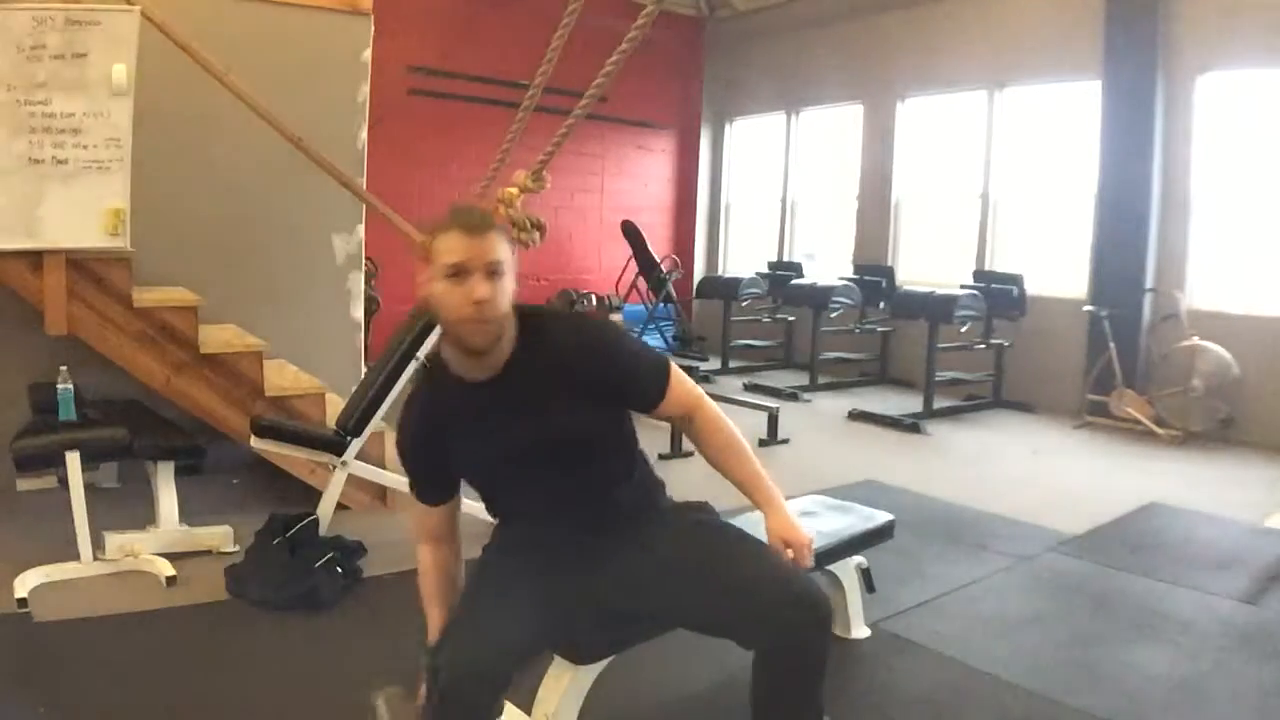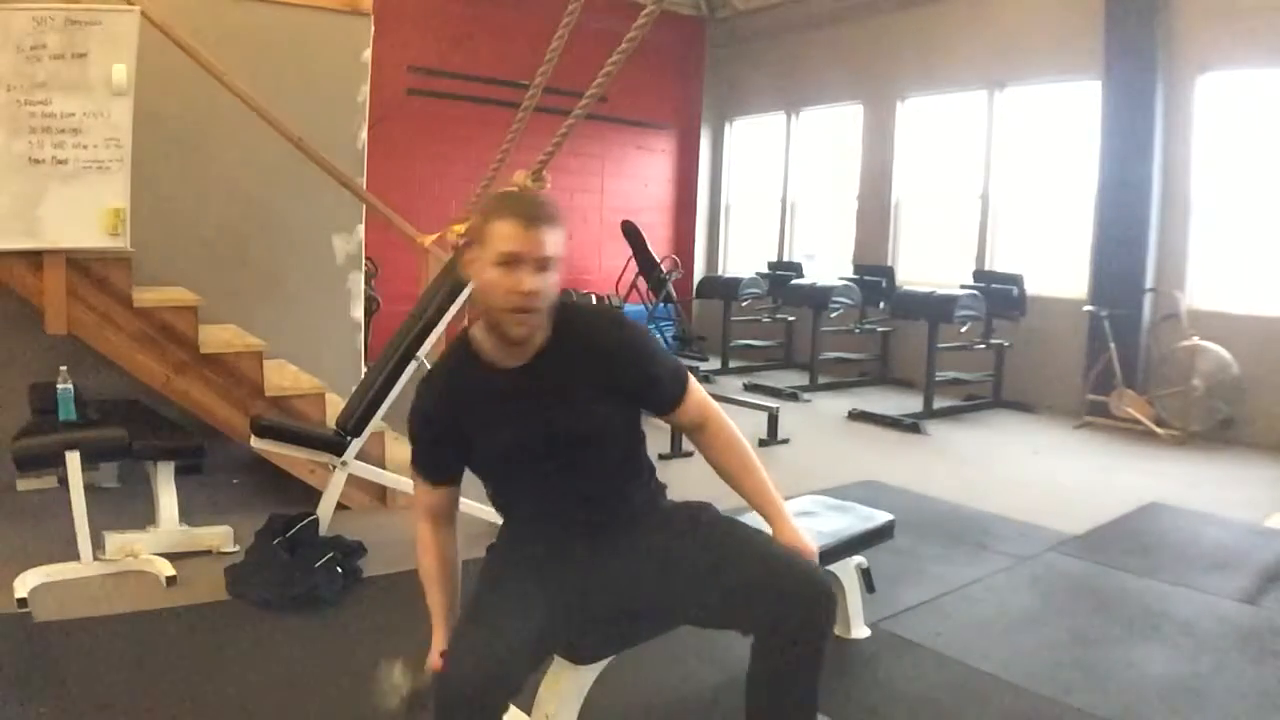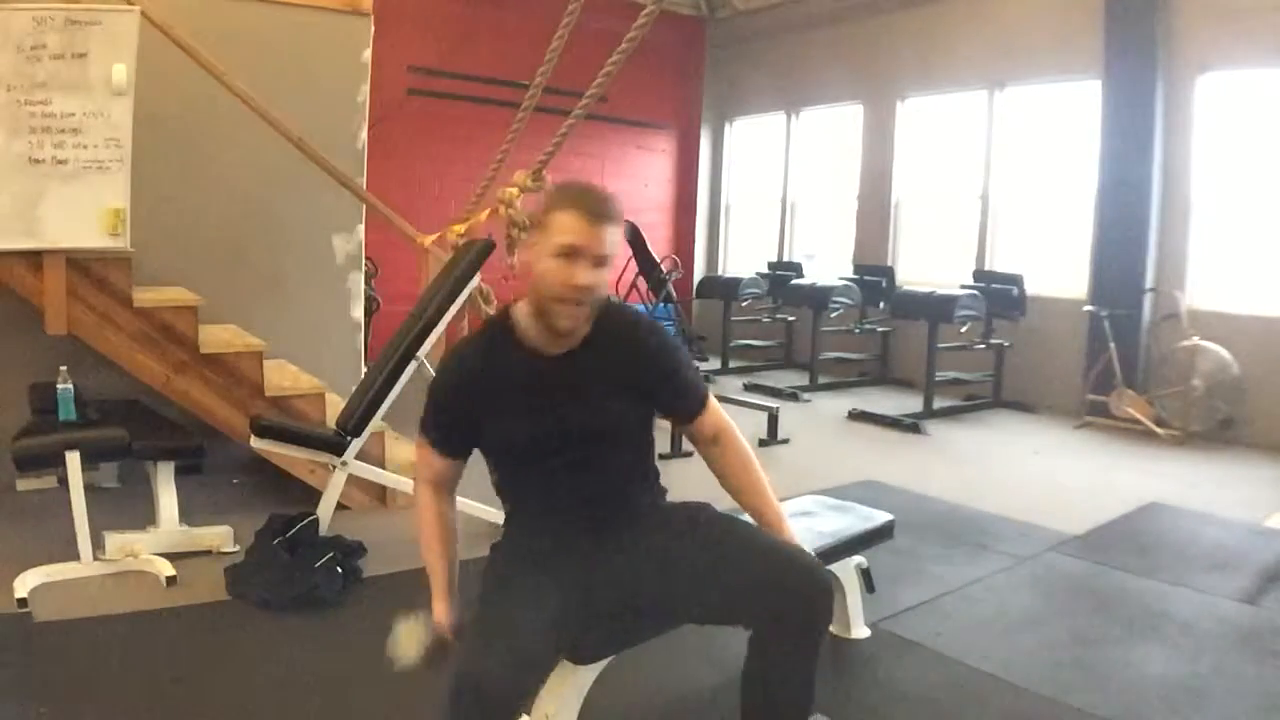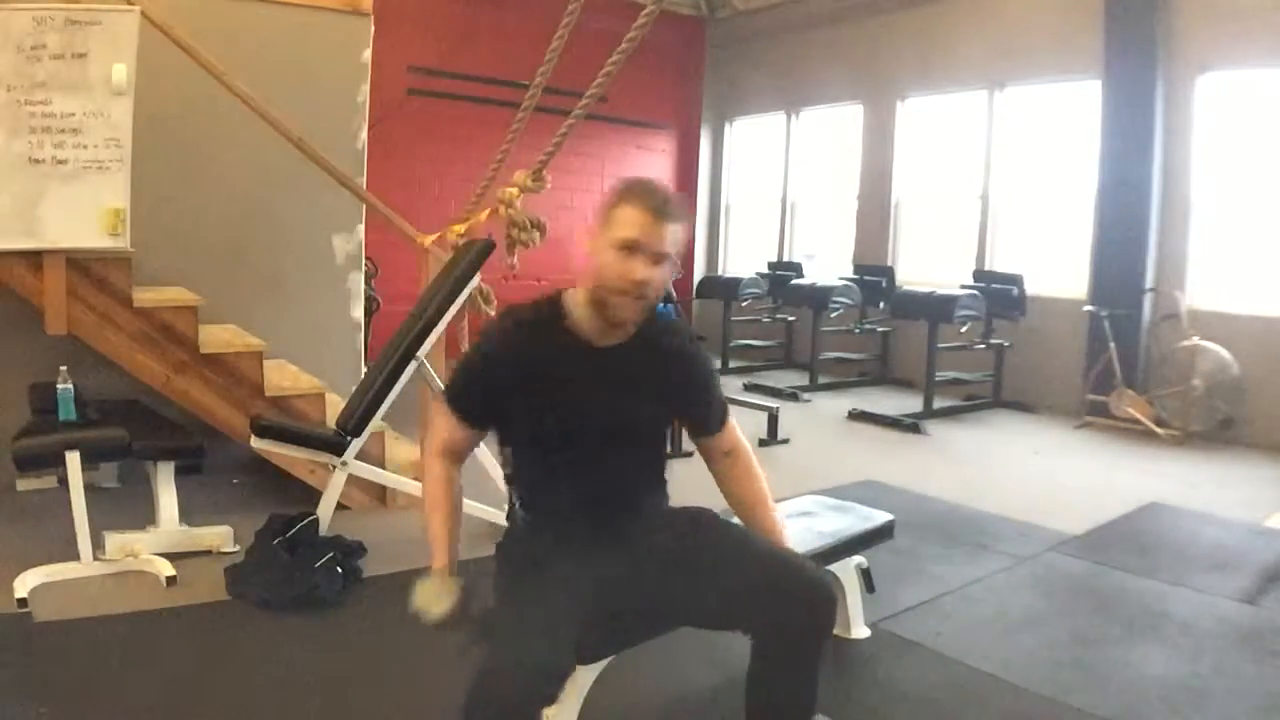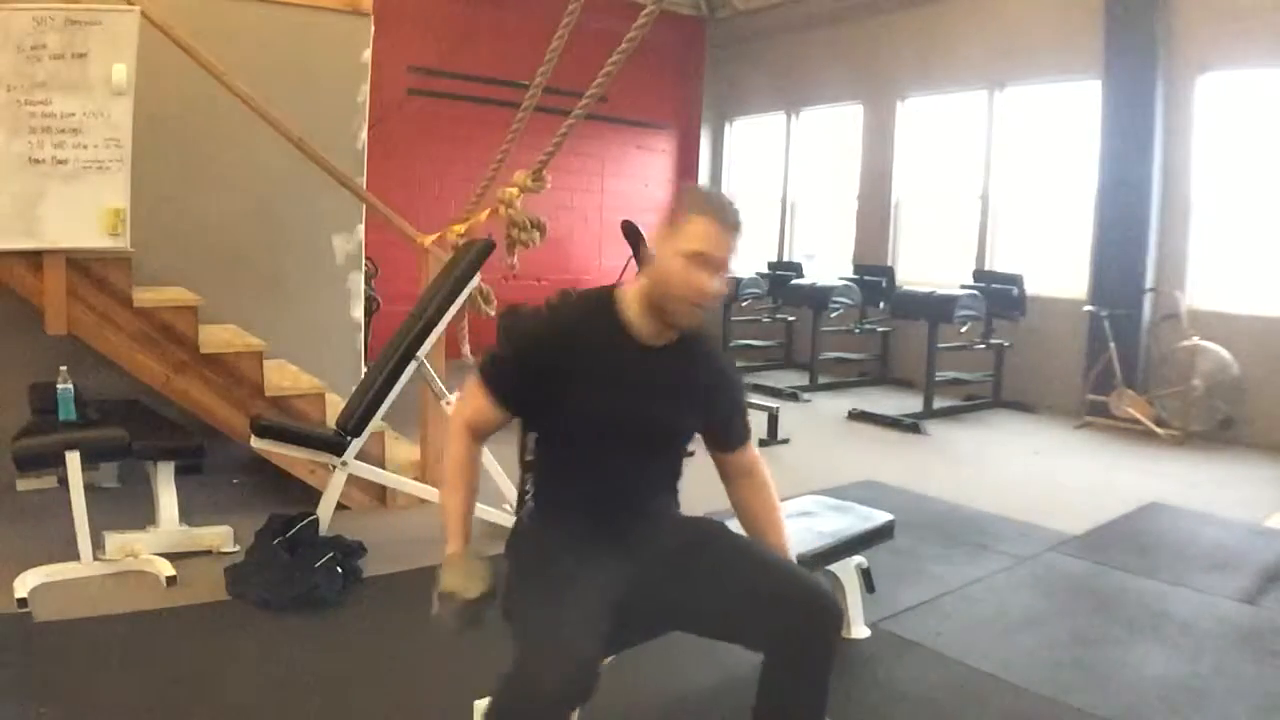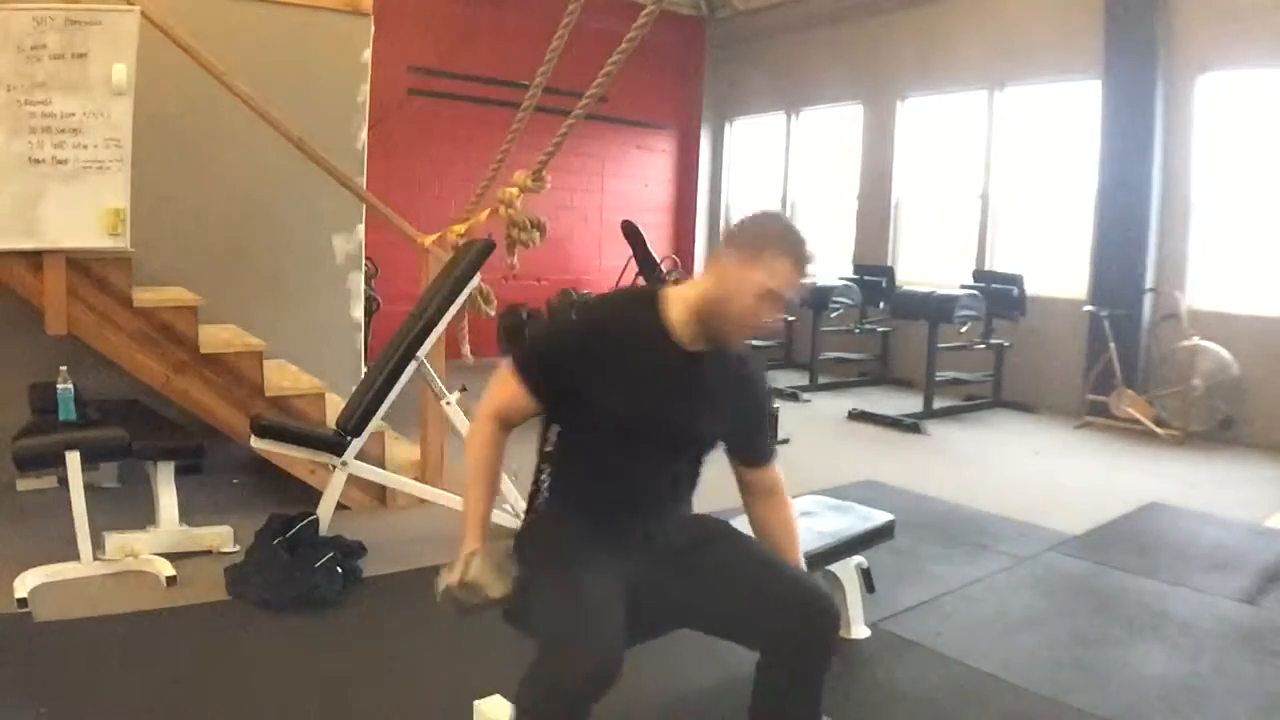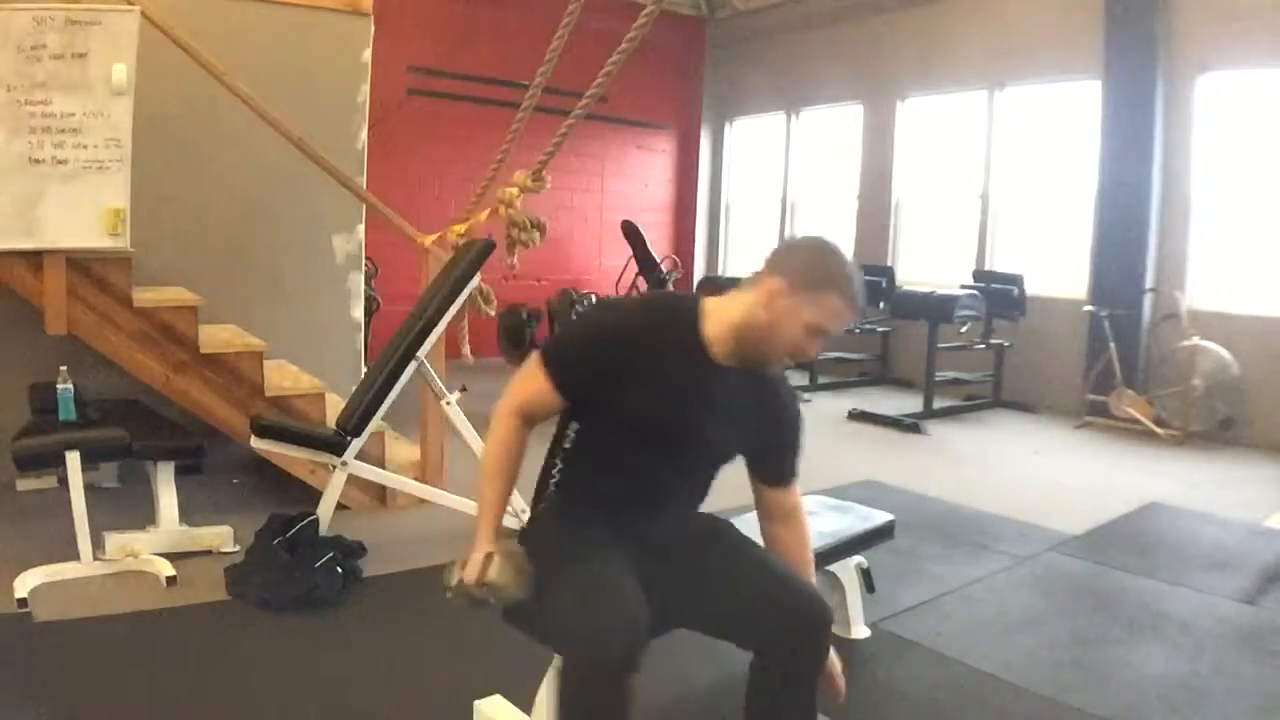
dt=0.1s
person 1, frame 1
left shoulder: (580, 343)
right shoulder: (428, 412)
left elbow: (692, 408)
right elbow: (436, 539)
left wrist: (773, 507)
right wrist: (441, 646)
left hip: (643, 530)
right hip: (534, 556)
left knee: (800, 607)
right knee: (461, 675)
person 1, frame 2
left shoulder: (613, 343)
right shoulder: (447, 392)
left elbow: (705, 422)
right elbow: (433, 515)
left wrist: (782, 524)
right wrist: (442, 630)
left hip: (643, 529)
right hip: (539, 555)
left knee: (804, 594)
person 1, frame 3
left shoulder: (637, 342)
right shoulder: (472, 369)
left elbow: (713, 435)
right elbow: (433, 482)
left wrist: (781, 535)
right wrist: (443, 602)
left hip: (645, 531)
right hip: (543, 552)
left knee: (803, 587)
person 1, frame 4
left shoulder: (675, 354)
right shoulder: (512, 346)
left elbow: (727, 452)
right elbow: (444, 452)
left wrist: (782, 561)
right wrist: (442, 568)
left hip: (653, 534)
right hip: (552, 548)
left knee: (806, 597)
person 1, frame 5
left shoulder: (708, 367)
right shoulder: (558, 332)
left elbow: (743, 470)
right elbow: (466, 427)
left wrist: (785, 577)
right wrist: (457, 550)
left hip: (659, 537)
right hip: (562, 543)
left knee: (811, 613)
right knee: (554, 676)
person 1, frame 6
left shoulder: (741, 382)
right shoulder: (599, 329)
left elbow: (763, 490)
right elbow: (494, 417)
left wrist: (799, 602)
right wrist: (473, 543)
left hip: (670, 538)
right hip: (571, 538)
left knee: (809, 614)
right knee: (583, 659)
person 1, frame 7
left shoulder: (769, 398)
right shoulder: (630, 330)
left elbow: (782, 512)
right elbow: (516, 411)
left wrist: (806, 625)
right wrist: (487, 541)
left hip: (674, 535)
right hip: (577, 530)
left knee: (804, 622)
right knee: (609, 630)
